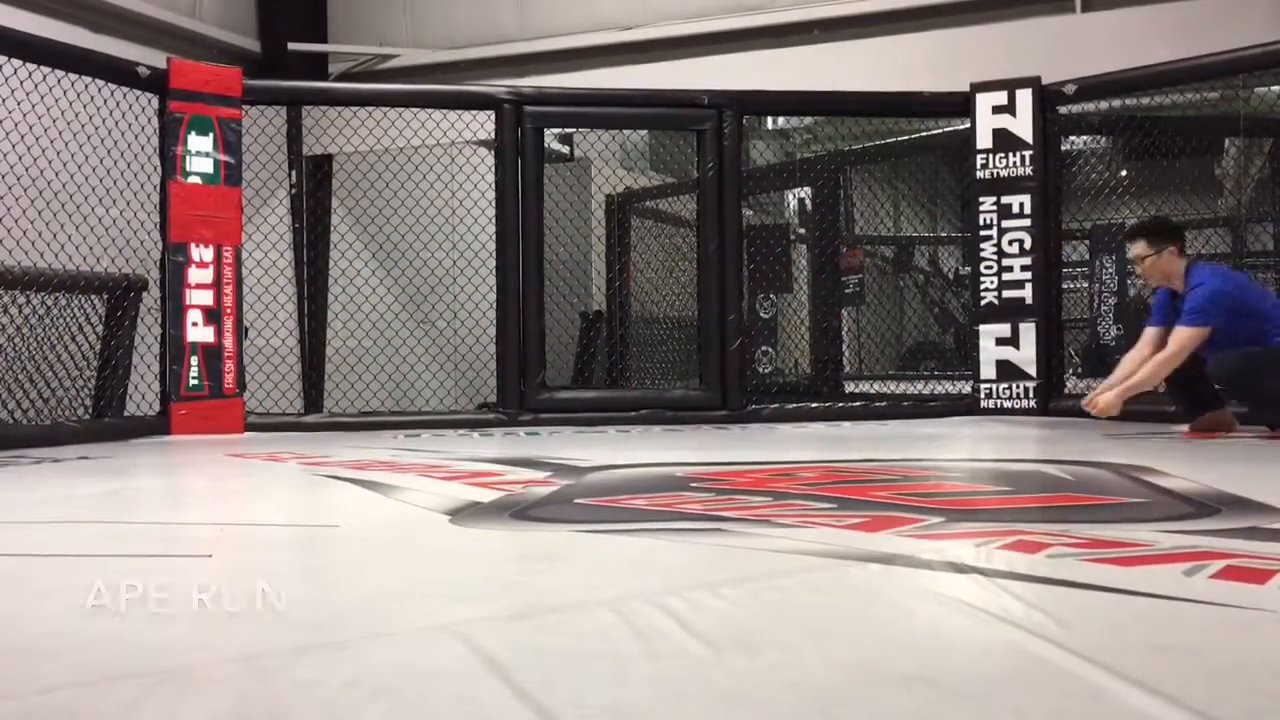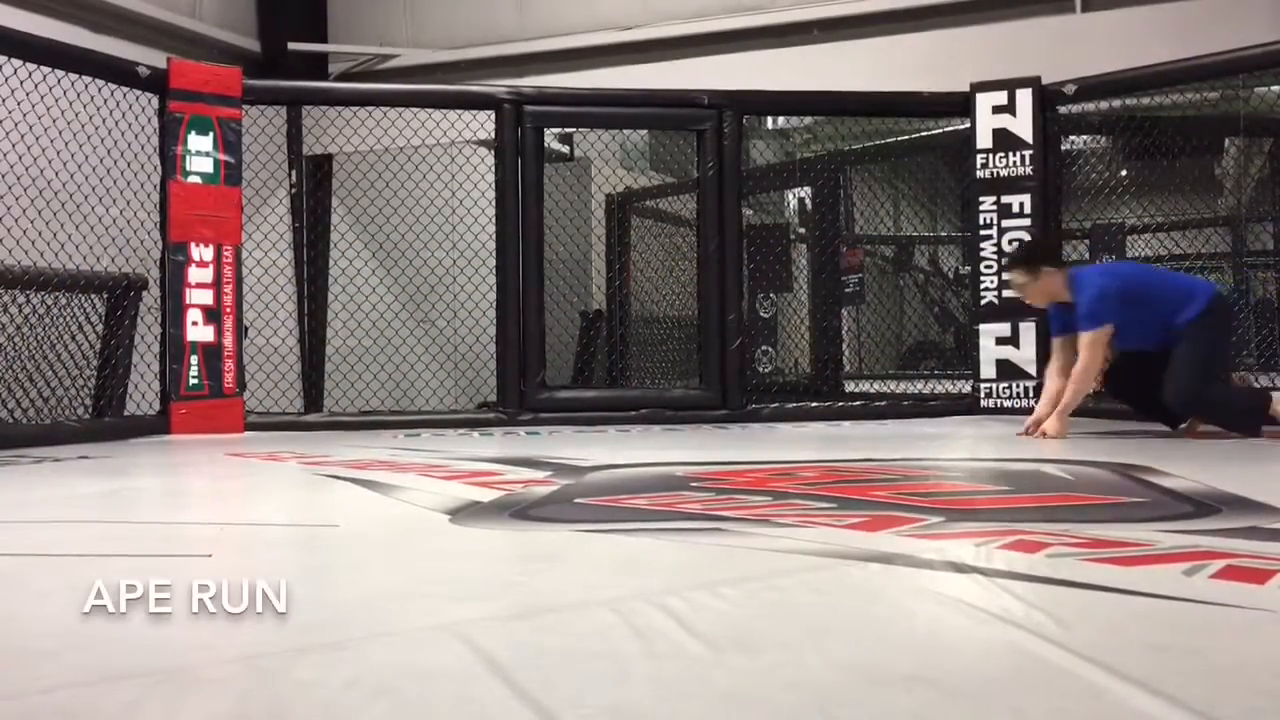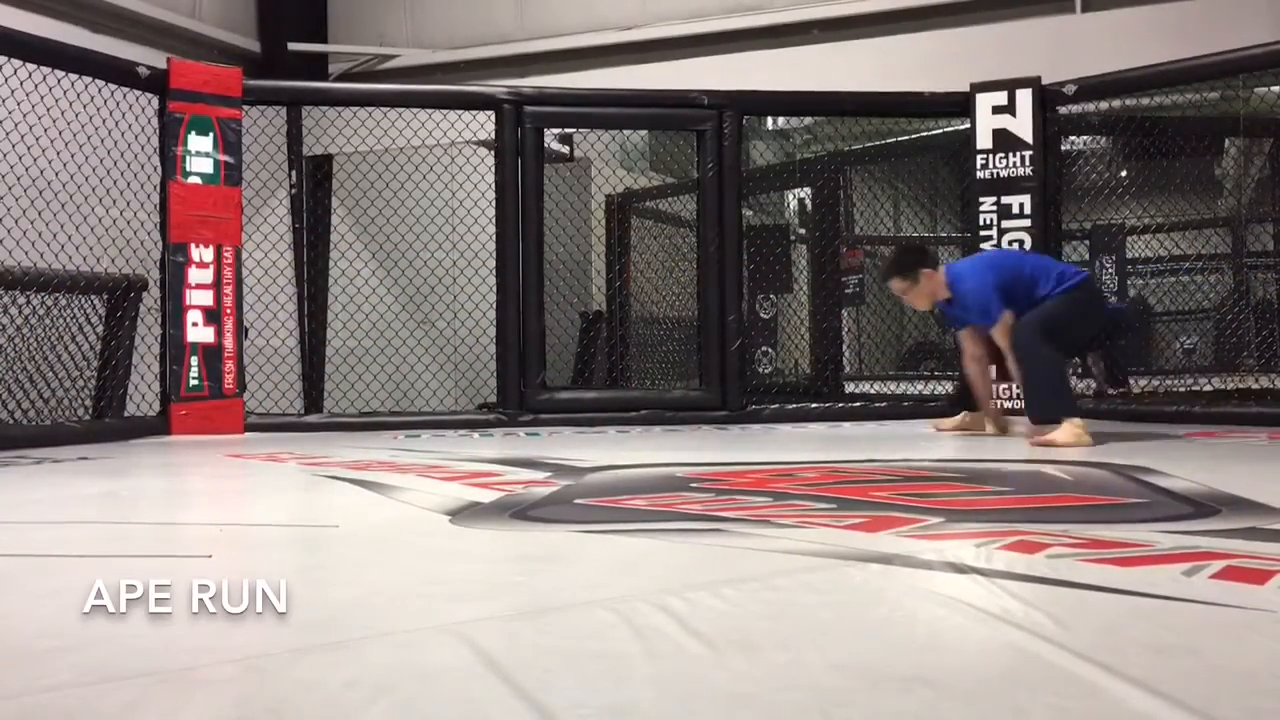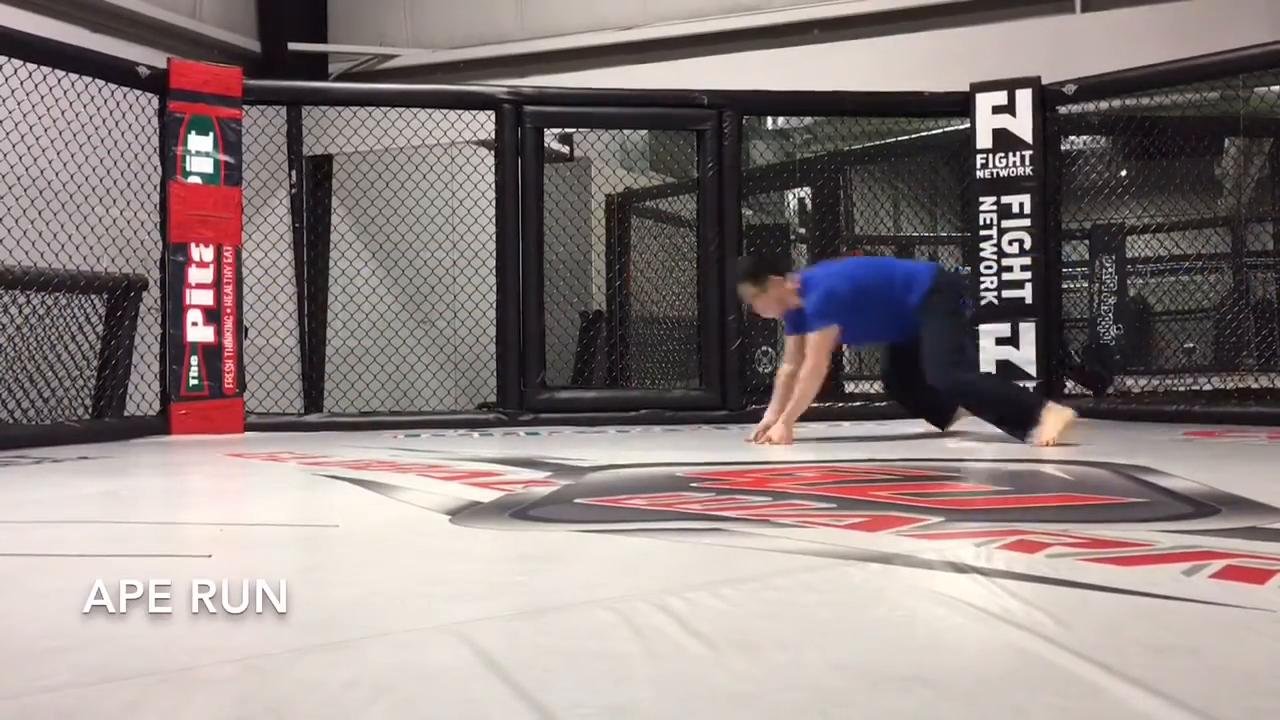
dt=0.4s
person 1, frame 1
left shoulder: (1209, 289)
left elbow: (1173, 355)
right elbow: (1143, 350)
left wrist: (1120, 394)
left knee: (1214, 366)
right ankle: (1215, 415)
person 1, frame 2
left shoulder: (1094, 291)
right shoulder: (1060, 303)
left elbow: (1088, 365)
right elbow: (1060, 365)
left wrist: (1059, 418)
right wrist: (1042, 412)
left hip: (1201, 314)
left knee: (1183, 394)
right knee: (1119, 383)
right ankle: (1192, 416)
person 1, frame 3
left shoulder: (974, 286)
right shoulder: (947, 293)
left elbow: (1012, 350)
right elbow: (973, 356)
right wrist: (984, 409)
left hip: (1076, 296)
left knee: (1025, 337)
right knee: (971, 347)
left ankle: (1070, 425)
right ankle: (975, 416)
person 1, frame 4
left shoulder: (820, 295)
right shoulder: (795, 304)
left elbow: (814, 369)
right elbow: (790, 366)
left wrist: (786, 424)
right wrist: (772, 416)
left hip: (934, 293)
right hip: (911, 312)
left knee: (946, 373)
right knee: (897, 383)
left ankle: (1045, 414)
right ankle: (953, 416)
